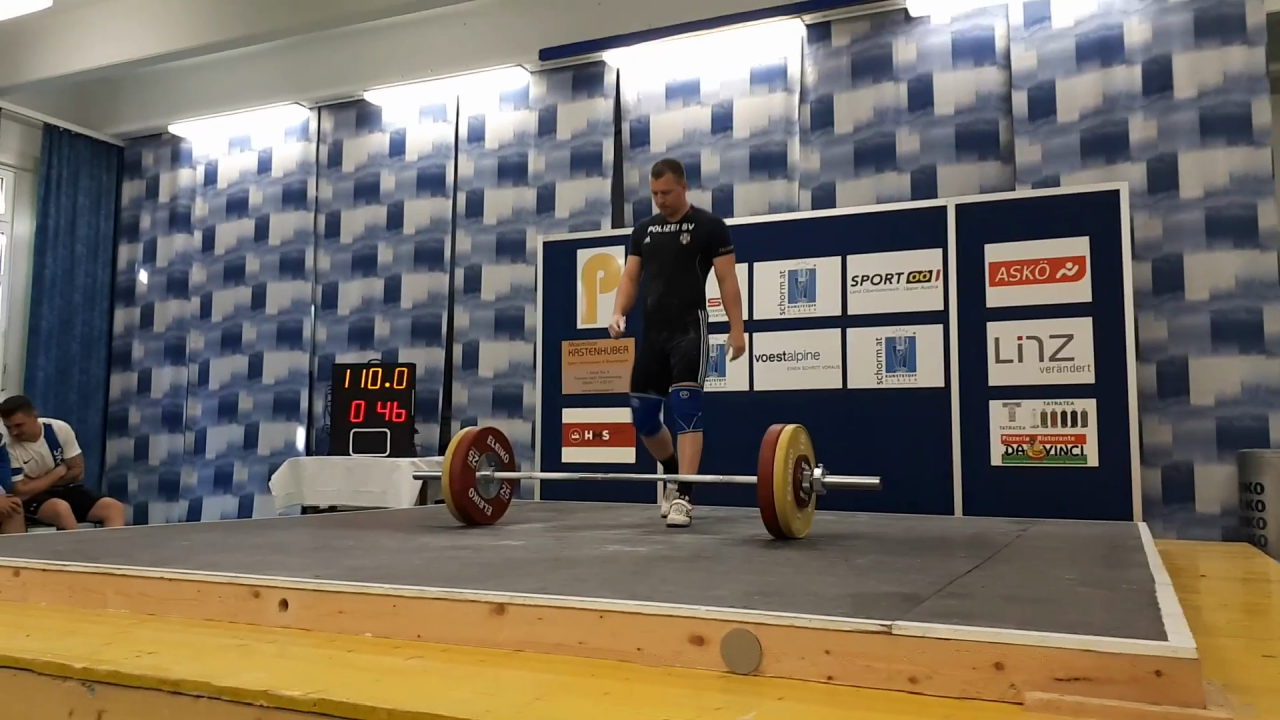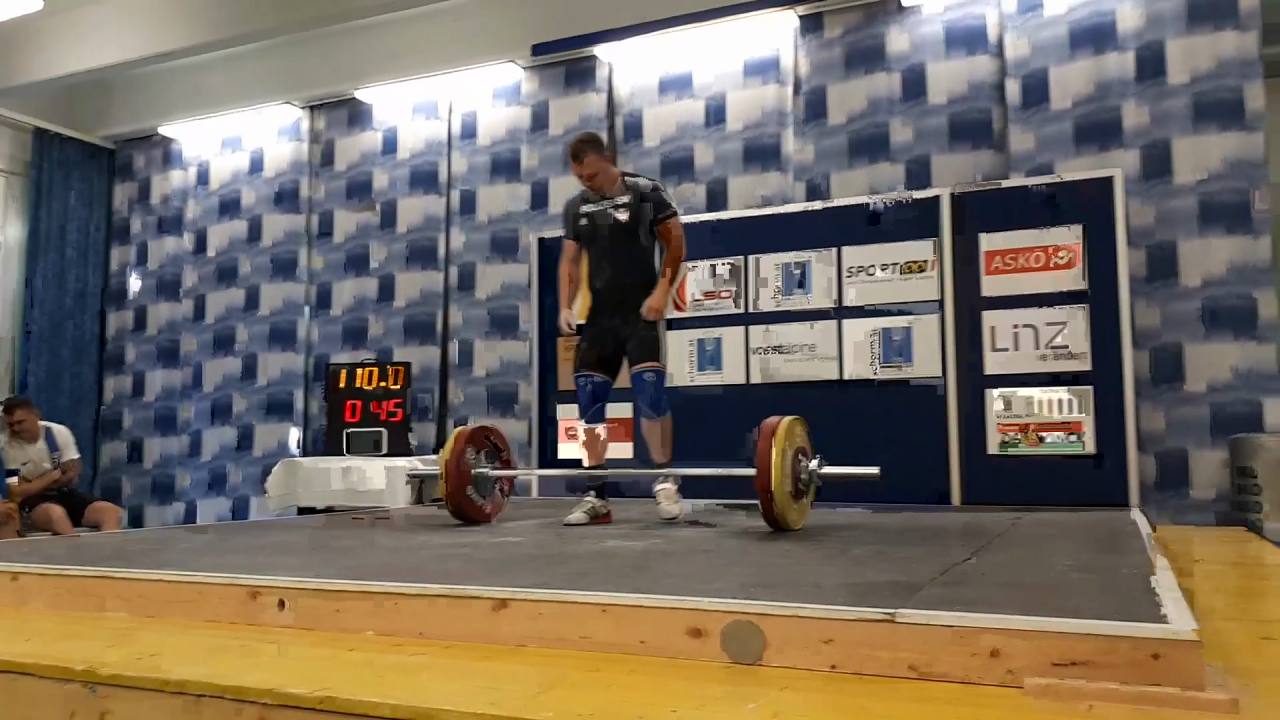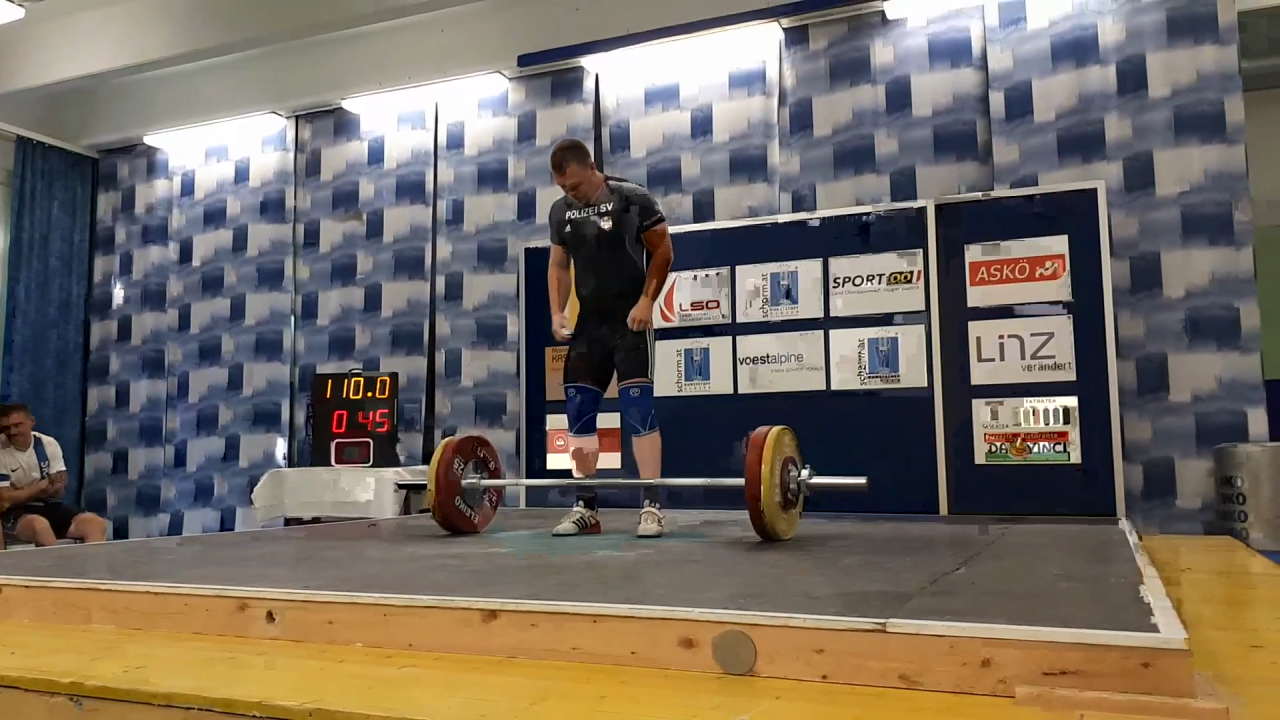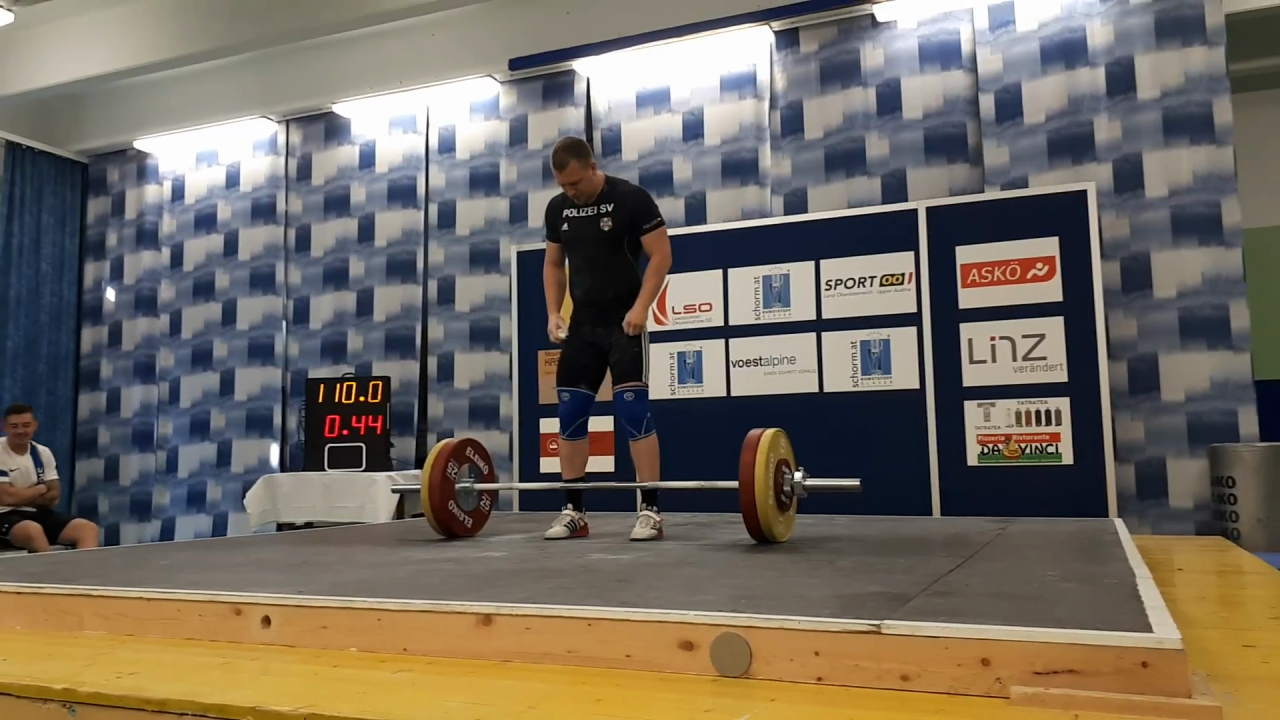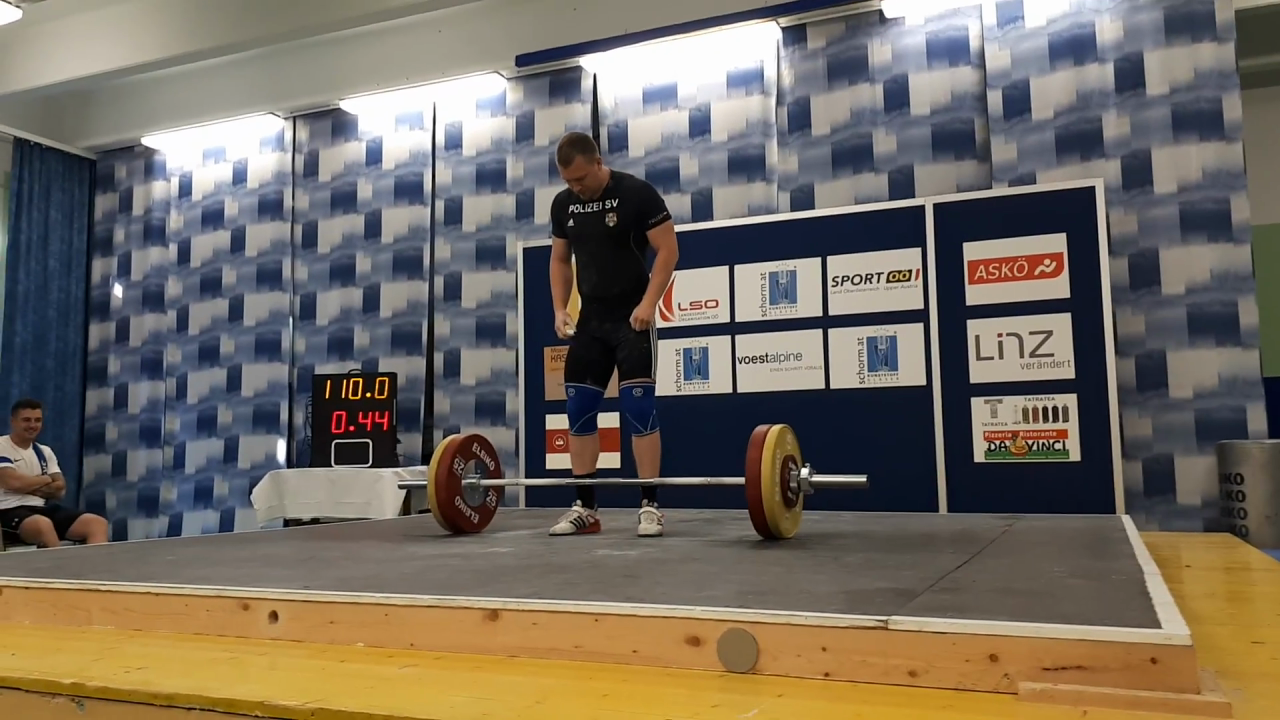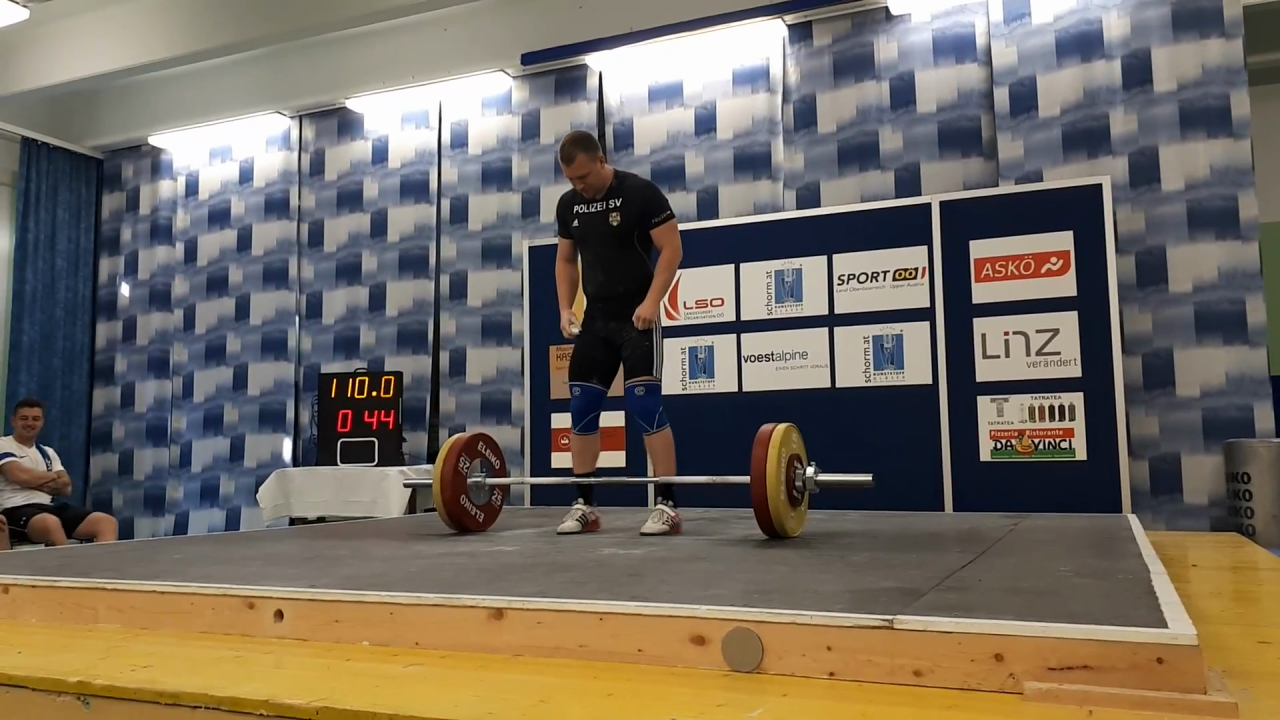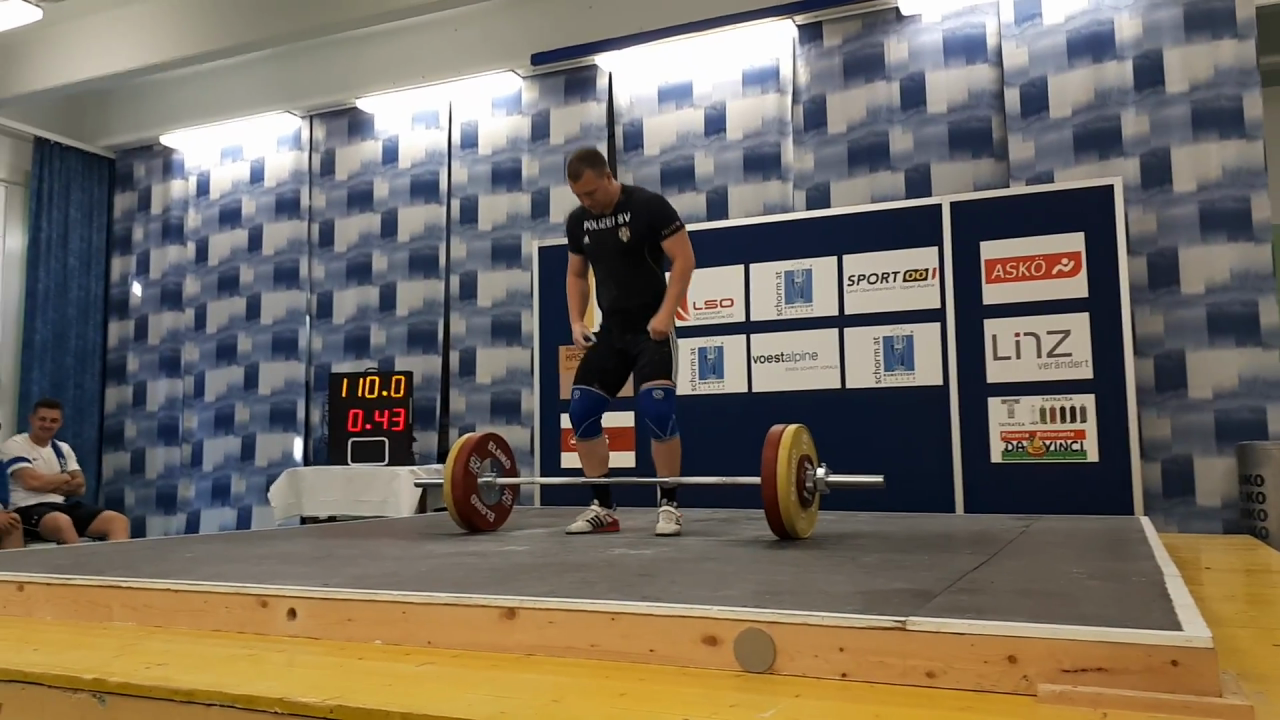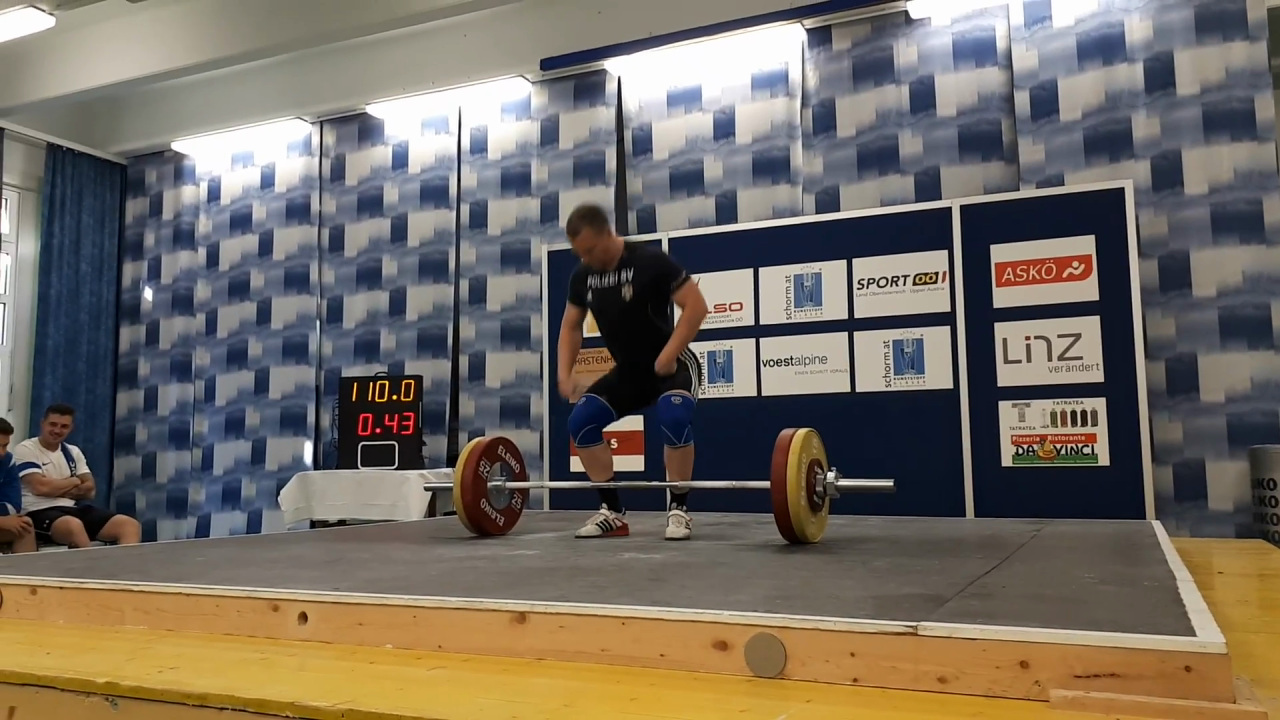
dt=0.3s
person 1, frame 1
left shoulder: (708, 225)
right shoulder: (644, 229)
left elbow: (727, 275)
right elbow: (631, 279)
left wrist: (736, 325)
right wrist: (618, 314)
left hip: (688, 329)
right hip: (649, 330)
left knee: (685, 410)
right knee: (643, 412)
left ankle: (685, 499)
right ankle: (672, 477)
person 1, frame 2
left shoulder: (647, 193)
right shoulder: (575, 207)
left elbow: (674, 243)
right elbow: (569, 261)
left wrist: (662, 290)
right wrist: (565, 306)
left hip: (640, 312)
right hip: (600, 314)
left knee: (650, 392)
right knee: (588, 399)
left ankle: (664, 479)
right ankle: (596, 497)
person 1, frame 3
left shoulder: (631, 198)
right shoulder: (560, 212)
left elbow: (662, 251)
right elbow: (558, 265)
left wrist: (646, 301)
right wrist: (557, 311)
left hip: (629, 319)
right hip: (589, 323)
left knee: (638, 406)
right knee: (578, 409)
left ankle: (652, 506)
right ankle: (586, 507)
person 1, frame 4
left shoulder: (632, 199)
right shoulder: (557, 208)
left elbow: (661, 255)
right elbow: (553, 264)
left wrist: (641, 307)
right wrist: (553, 313)
left hip: (624, 322)
right hip: (581, 324)
left knee: (632, 409)
right knee: (570, 413)
left ankle: (650, 511)
right ankle: (573, 510)
person 1, frame 5
left shoulder: (637, 193)
right shoulder: (563, 204)
left elbow: (668, 250)
right elbow: (560, 259)
left wrist: (648, 303)
right wrist: (560, 309)
left hip: (631, 317)
right hip: (590, 320)
left knee: (638, 406)
right knee: (579, 409)
left ankle: (650, 506)
right ankle: (585, 507)
person 1, frame 6
left shoulder: (640, 192)
right shoulder: (568, 204)
left elbow: (671, 249)
right elbow: (565, 260)
left wrist: (651, 302)
right wrist: (565, 308)
left hip: (636, 316)
right hip: (594, 319)
left knee: (644, 406)
right knee: (582, 409)
left ankle: (666, 504)
right ankle: (585, 505)
person 1, frame 7
left shoulder: (649, 206)
right shoulder: (578, 221)
left elbow: (684, 259)
right elbow: (576, 276)
left wrist: (665, 313)
right wrist: (576, 322)
left hip: (652, 329)
right hip: (611, 331)
left knee: (655, 409)
right knee: (582, 410)
left ankle: (669, 504)
right ankle: (603, 506)
person 1, frame 8
left shoulder: (650, 261)
right shoulder: (582, 276)
left elbow: (695, 306)
right elbow: (570, 327)
left wrist: (669, 353)
right wrist: (565, 374)
left hip: (669, 363)
right hip: (627, 370)
left knee: (673, 414)
right knee: (581, 420)
left ankle: (679, 509)
right ankle: (612, 511)
